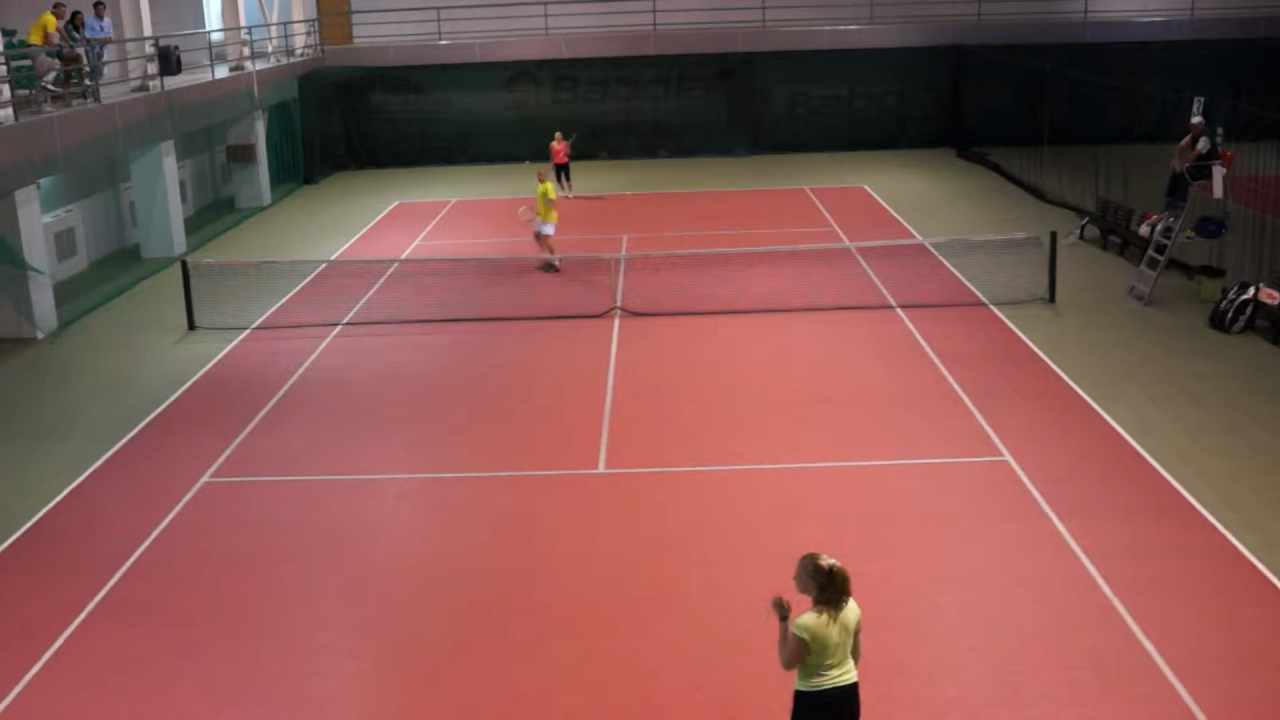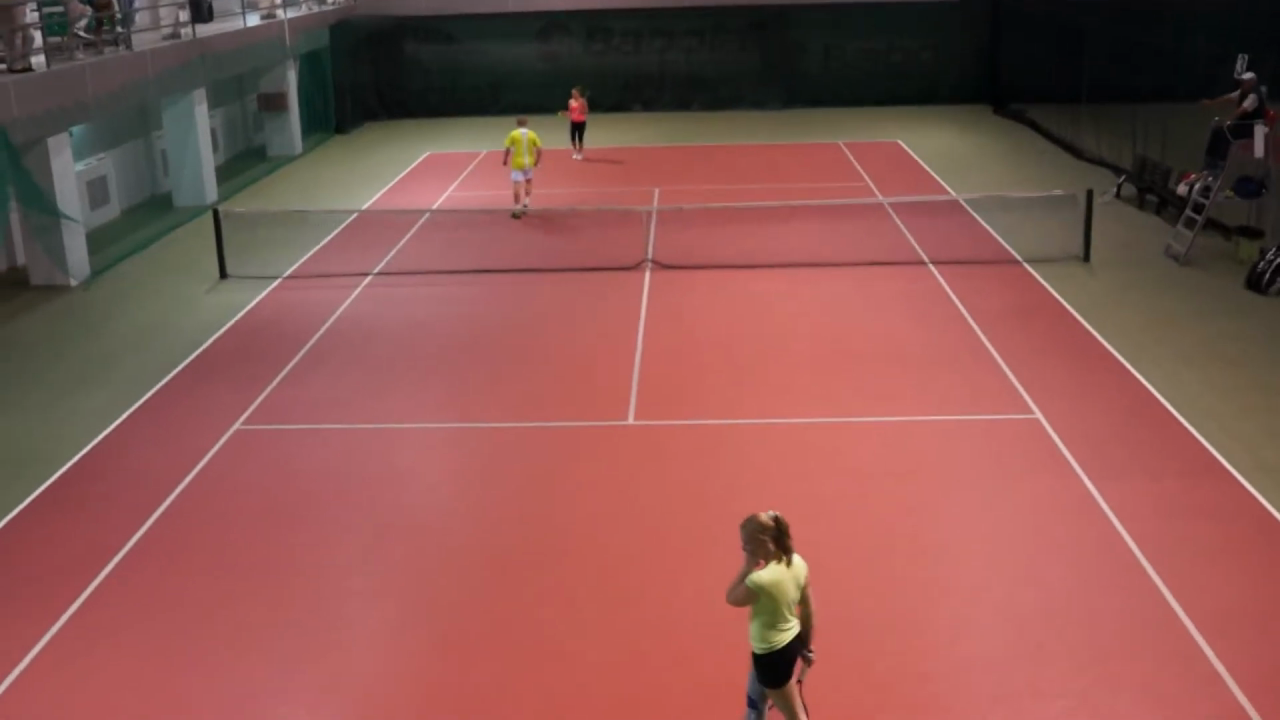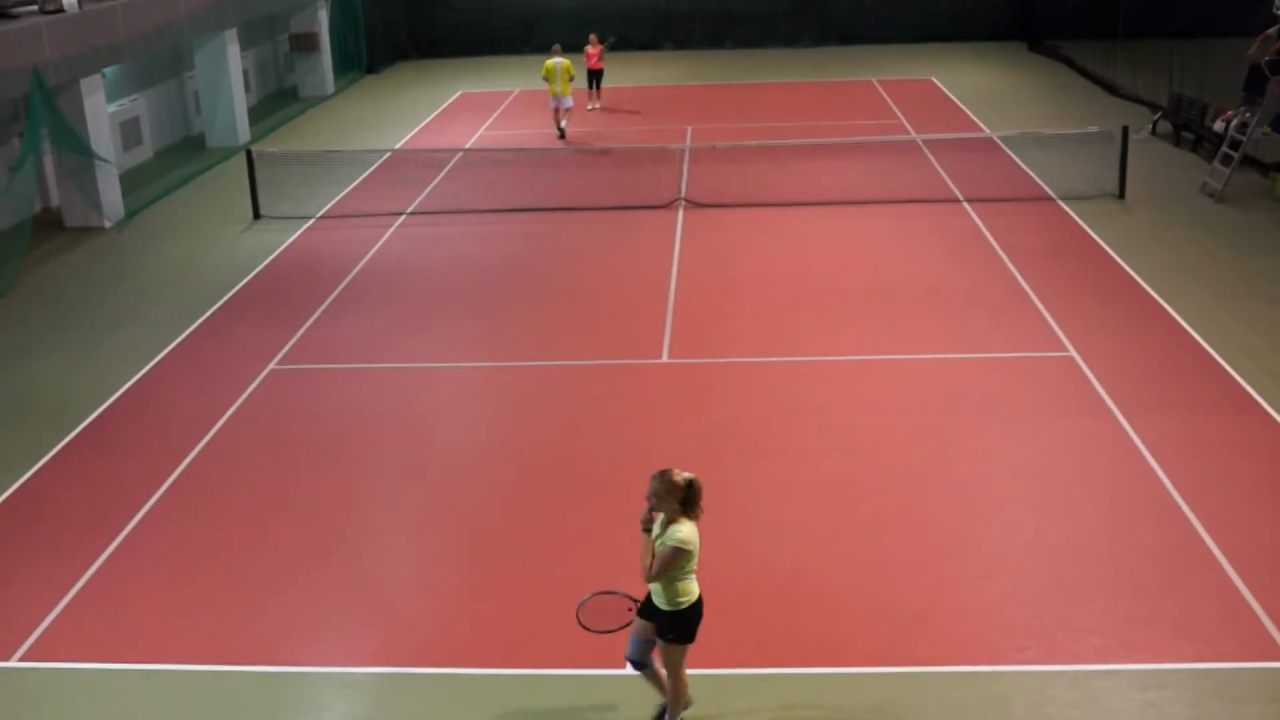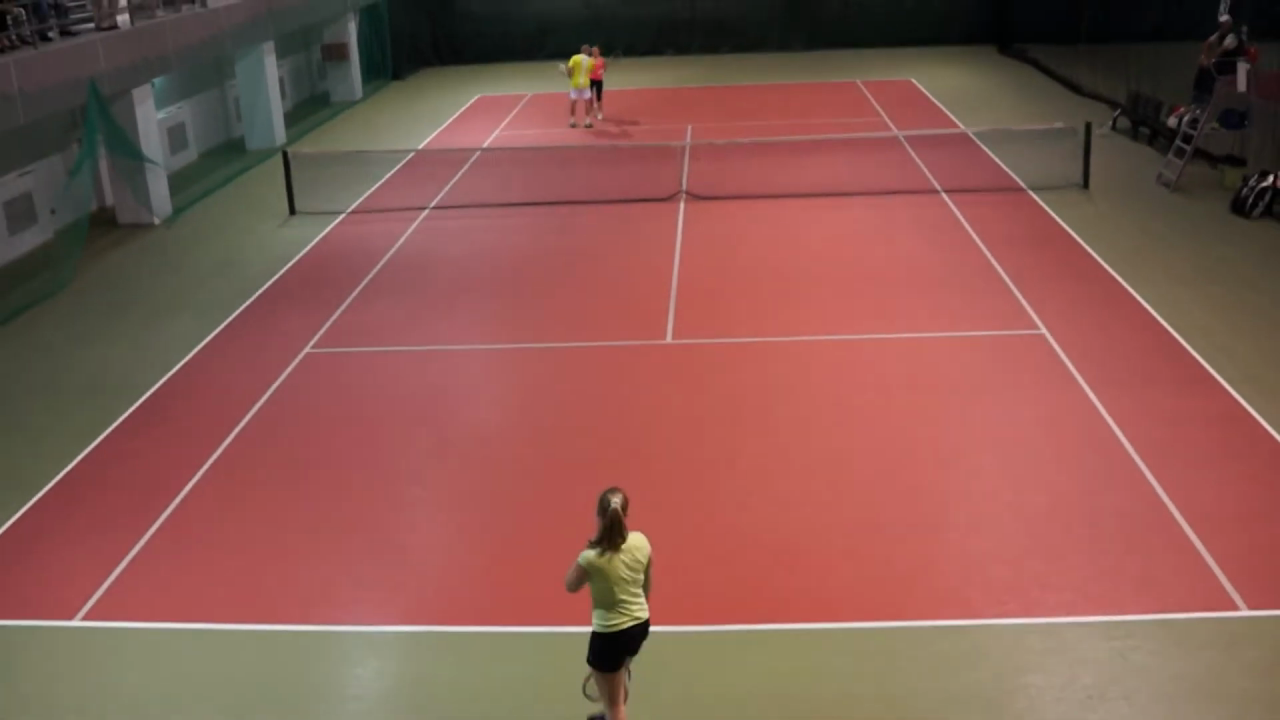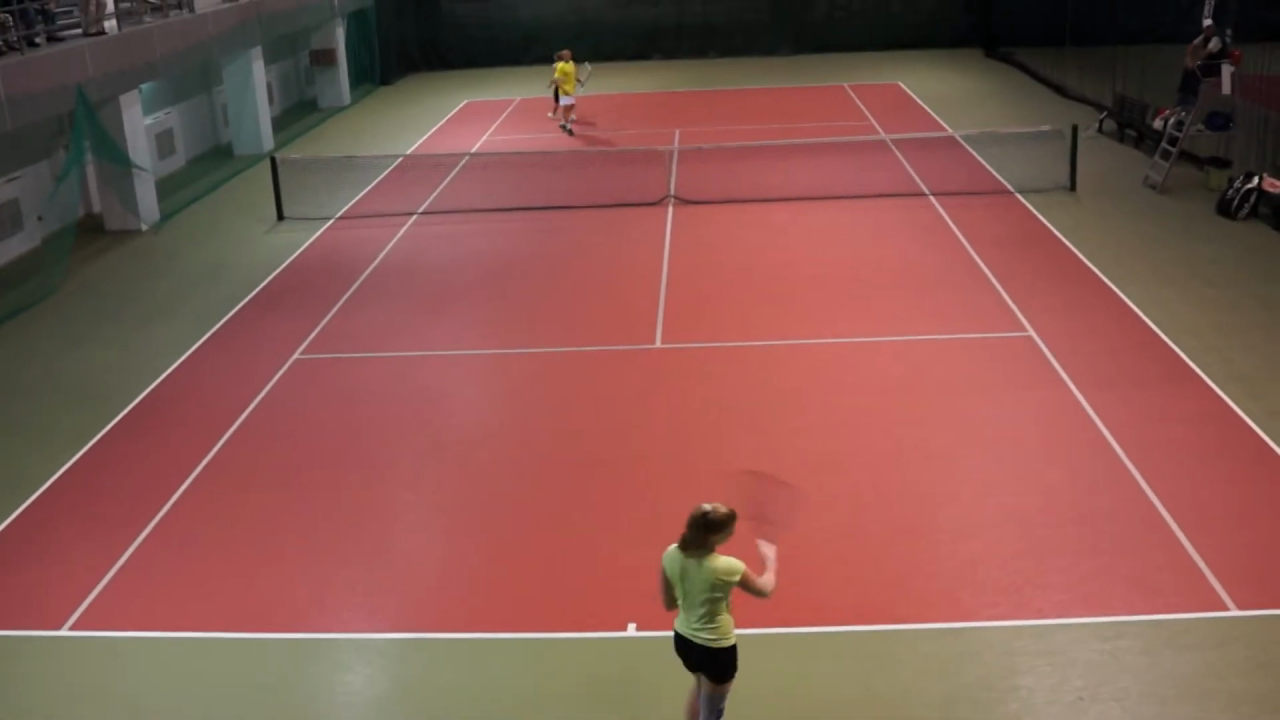
dt=1s
person 1, frame 1
left shoulder: (805, 624)
right shoulder: (851, 607)
left elbow: (787, 663)
right elbow: (855, 653)
left wrist: (783, 619)
left hip: (813, 698)
right hip: (847, 691)
person 1, frame 2
left shoulder: (761, 580)
right shoulder: (796, 562)
left elbow: (731, 598)
right elbow: (807, 610)
left wrist: (748, 566)
right wrist: (807, 647)
left hip: (771, 653)
right hip: (792, 641)
right knee: (755, 699)
person 1, frame 3
left shoulder: (681, 536)
right shoulder: (664, 518)
left elbow: (649, 574)
left wrist: (647, 531)
left hip: (681, 610)
right hip: (658, 599)
left knee: (673, 670)
right knee: (635, 657)
right ankle: (673, 699)
person 1, frame 4
left shoulder: (591, 558)
right shoulder: (641, 542)
left elbow: (571, 586)
left hip: (610, 633)
right hip: (640, 624)
right knee: (618, 676)
person 1, frame 5
left shoulder: (671, 554)
right shoulder: (729, 567)
left elbow: (669, 603)
right elbow: (765, 589)
right wrist: (770, 558)
left hip: (683, 638)
right hip: (716, 648)
left knee: (700, 689)
